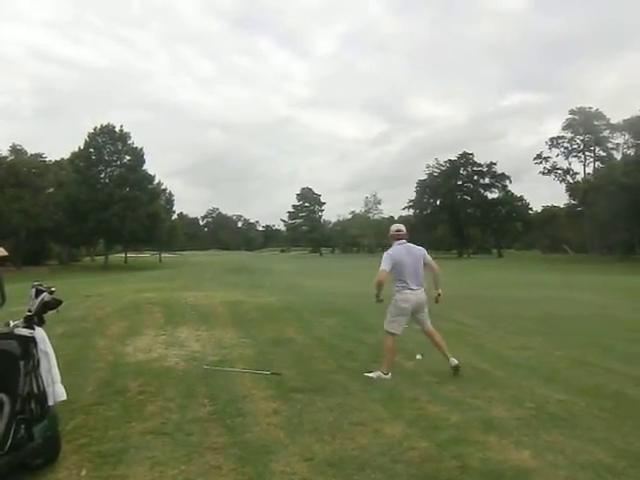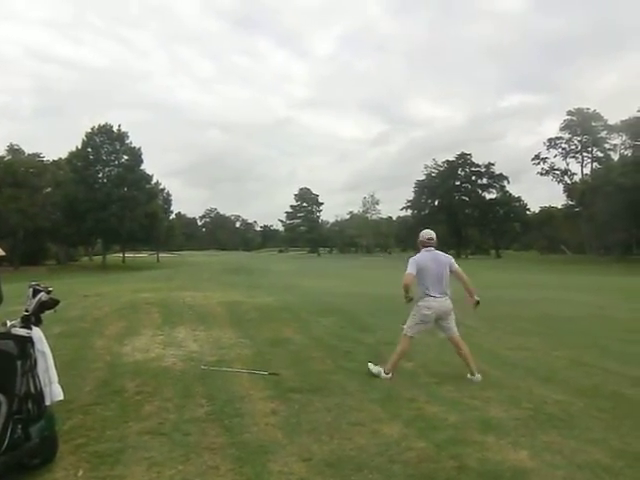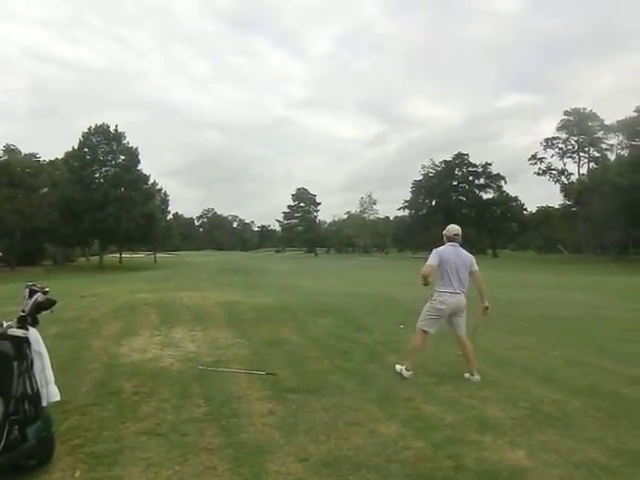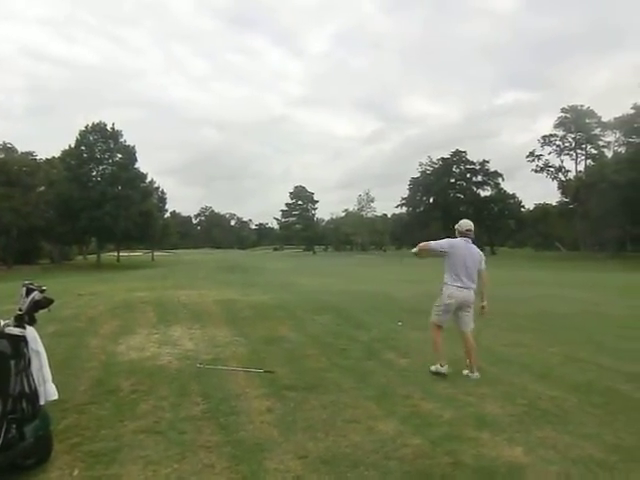
dt=0.2s
person 1, frame 1
left shoulder: (390, 254)
right shoulder: (419, 250)
left elbow: (380, 279)
right elbow: (435, 269)
left wrist: (377, 294)
right wrist: (438, 290)
left hip: (403, 297)
right hip: (420, 295)
left knee: (389, 333)
right knee: (428, 329)
left ankle: (384, 371)
right ankle: (451, 360)
person 1, frame 2
left shoulder: (416, 259)
right shoulder: (446, 258)
left elbow: (406, 282)
right elbow: (463, 277)
left wrist: (407, 295)
right wrist: (473, 296)
left hip: (426, 305)
right hip: (445, 304)
left knee: (406, 337)
right knee: (455, 338)
left ankle: (386, 371)
right ankle: (474, 373)
person 1, frame 3
left shoulder: (439, 251)
right shoulder: (468, 256)
left elbow: (425, 273)
right elbow: (479, 280)
left wrist: (425, 280)
right wrist: (484, 301)
left hip: (441, 299)
right hip: (460, 300)
left knee: (421, 331)
right knee: (462, 337)
left ankle: (407, 368)
right ankle: (473, 373)
person 1, frame 4
left shoulder: (451, 243)
right shoulder: (479, 253)
left elbow: (424, 246)
right elbow: (483, 279)
left wrist: (416, 249)
right wrist: (483, 301)
left hip: (450, 292)
right hip: (468, 295)
left knee: (436, 326)
right knee: (467, 333)
left ankle: (442, 364)
right ankle: (473, 370)
